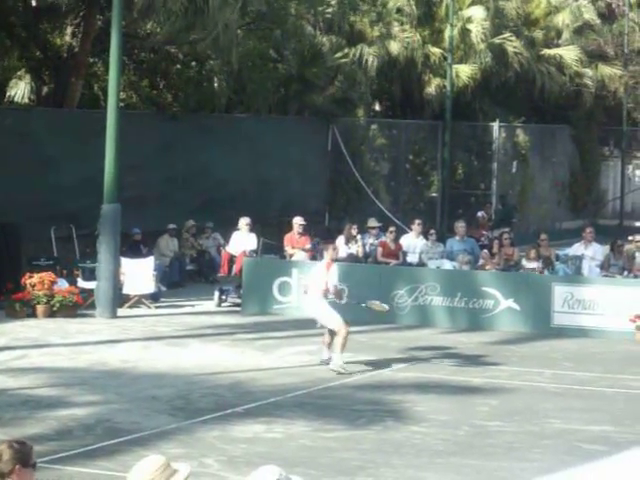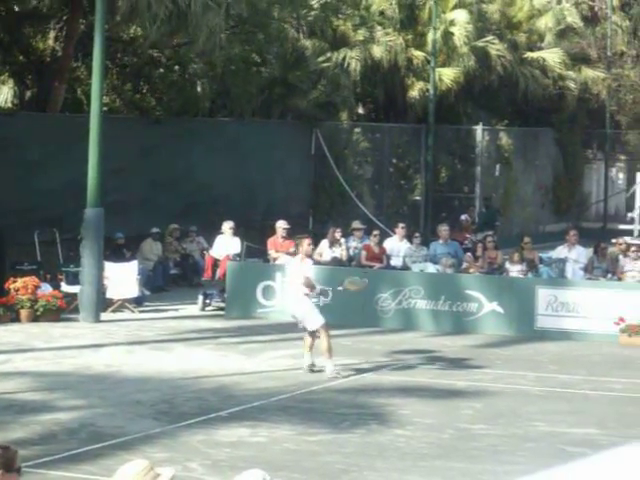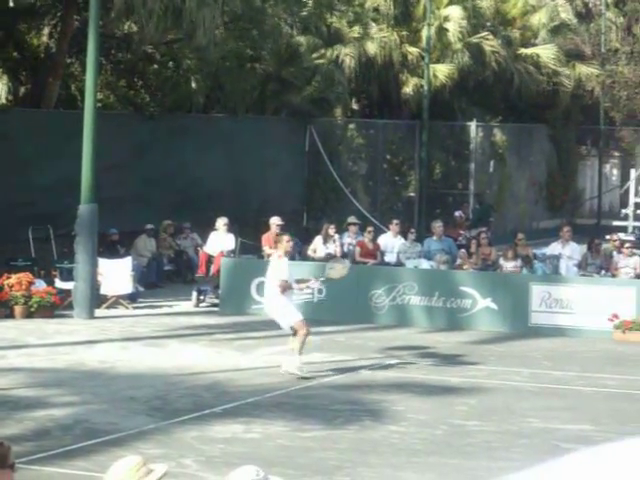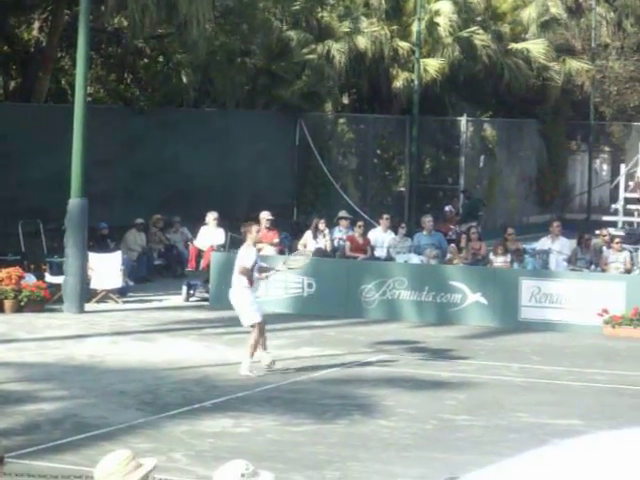
dt=0.2s
person 1, frame 1
left shoulder: (316, 267)
right shoulder: (332, 266)
left elbow: (306, 288)
right elbow: (334, 289)
right wrist: (339, 296)
left hip: (308, 302)
right hip: (318, 303)
left knee: (332, 328)
right knee: (344, 330)
left ankle: (327, 356)
right ankle: (336, 361)
person 1, frame 2
left shoulder: (291, 263)
right shoulder: (307, 262)
right elbow: (306, 281)
right wrist: (314, 288)
left hip: (291, 302)
right hip: (302, 302)
left knee: (310, 331)
right knee: (324, 333)
left ankle: (308, 361)
right ankle: (330, 368)
person 1, frame 3
left shoulder: (277, 259)
right shoulder: (282, 260)
right elbow: (282, 283)
left wrist: (304, 282)
right wrist: (296, 286)
left hip: (277, 302)
right hip: (279, 302)
left knee: (297, 331)
right knee: (304, 330)
left ankle: (288, 364)
right ankle: (294, 362)
person 1, frame 4
left shoulder: (251, 249)
right shoulder: (249, 250)
left elbow: (258, 268)
right elbow: (241, 270)
left wrist: (273, 269)
right wrist: (257, 276)
left hip: (248, 295)
right hip: (243, 294)
left knee: (260, 326)
right knee: (257, 330)
left ankle: (265, 357)
right ankle: (246, 365)
